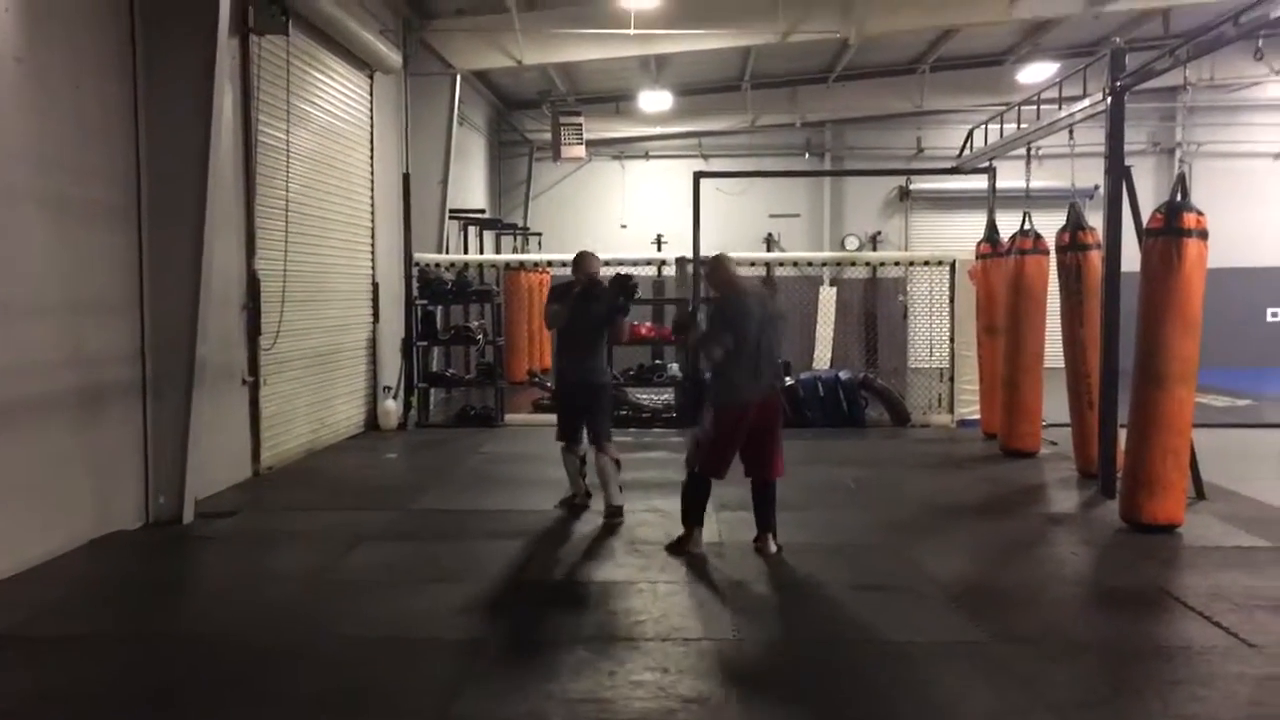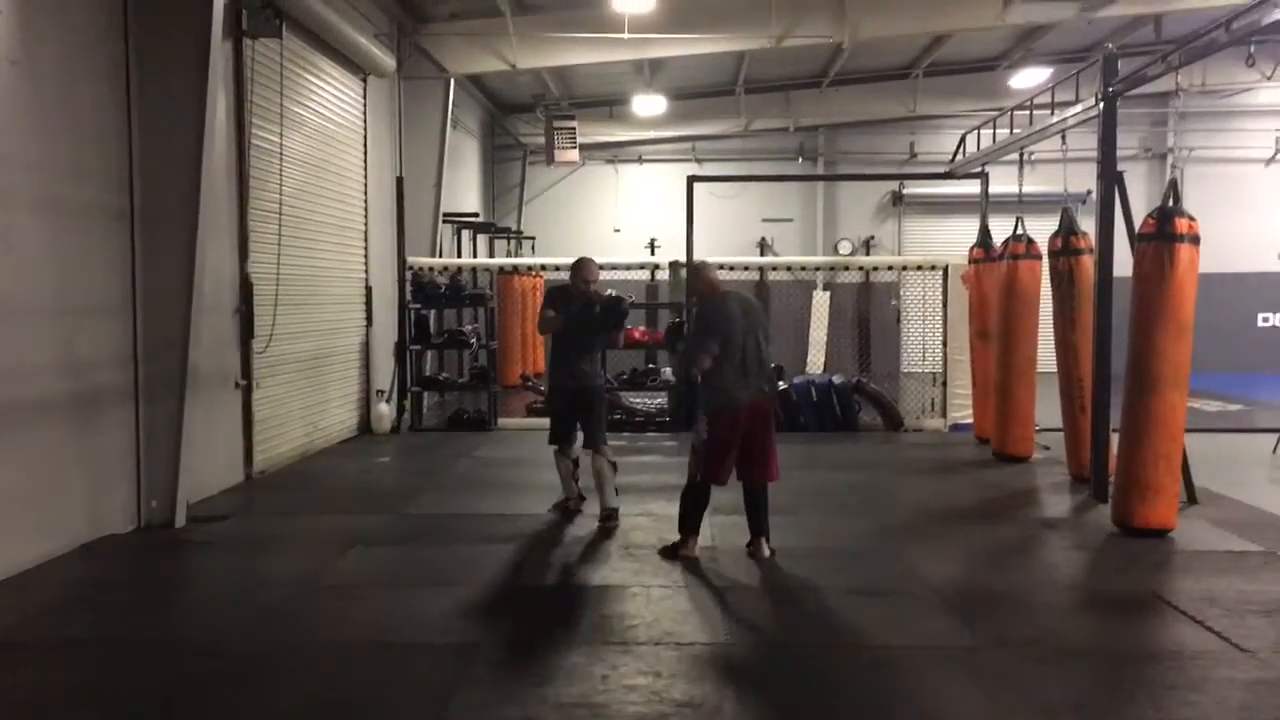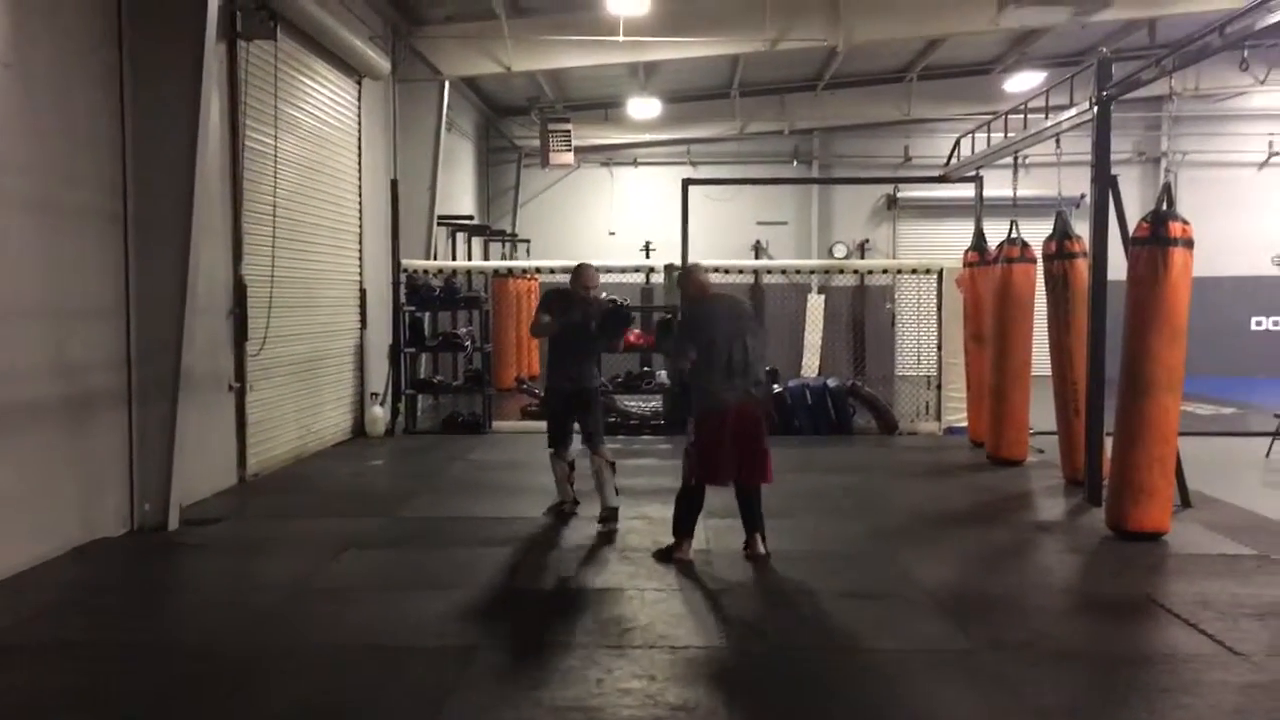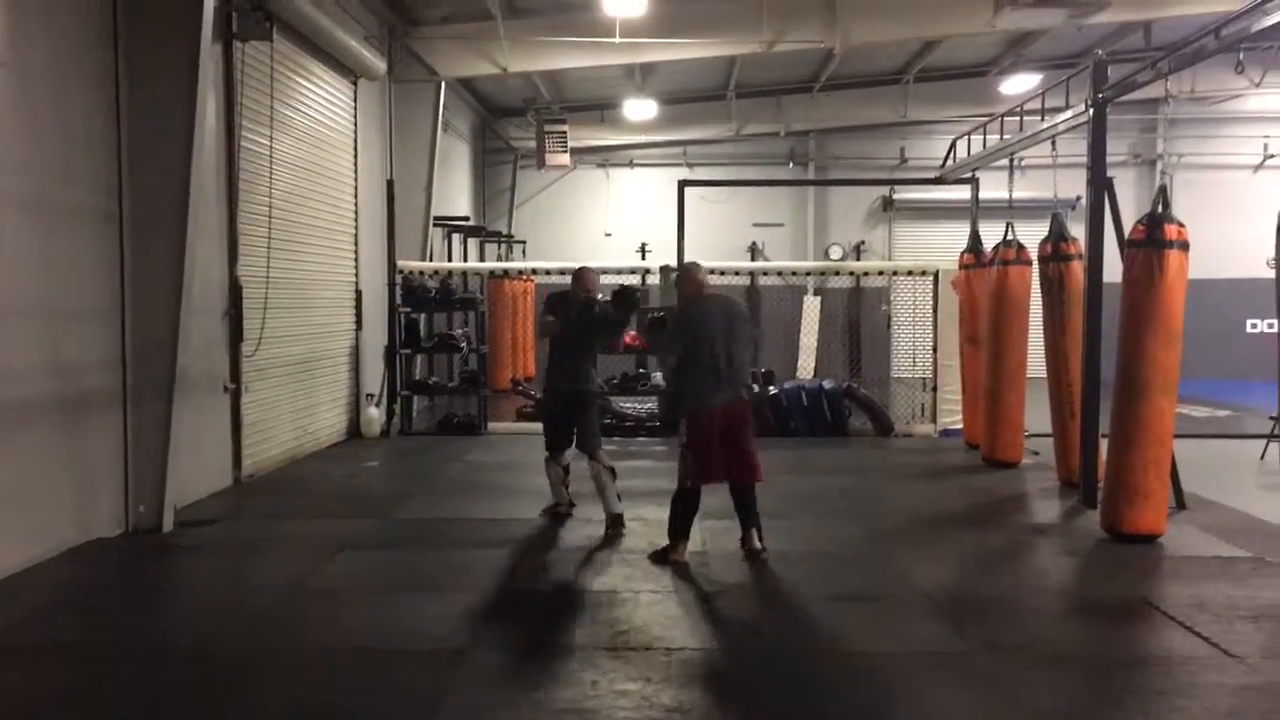
dt=0.1s
person 1, frame 1
left shoulder: (726, 304)
right shoulder: (767, 300)
left elbow: (714, 353)
left wrist: (693, 339)
left hip: (731, 397)
right hip: (767, 394)
left knee: (701, 466)
right knee: (763, 470)
left ankle: (693, 534)
right ankle: (767, 536)
person 1, frame 2
left shoulder: (710, 311)
right shoulder: (751, 305)
left elbow: (702, 362)
left wrist: (685, 350)
left hip: (723, 402)
right hip: (758, 398)
left knee: (700, 475)
right knee: (756, 475)
left ankle: (688, 540)
right ankle: (760, 541)
person 1, frame 3
left shoulder: (694, 313)
right shoulder: (742, 307)
left elbow: (684, 361)
right elbow: (757, 348)
left wrist: (670, 342)
left hip: (710, 403)
right hip: (748, 399)
left knee: (695, 477)
right knee: (749, 475)
left ankle: (682, 544)
right ankle: (756, 540)
person 1, frame 4
left shoulder: (686, 313)
right shoulder: (737, 308)
left elbow: (668, 360)
left wrist: (660, 340)
left hip: (700, 405)
right hip: (736, 401)
left knee: (690, 479)
right knee: (741, 474)
left ankle: (678, 545)
right ankle: (752, 536)
person 2, frame 1
left shoulder: (605, 295)
right shoulder: (561, 292)
left elbow: (618, 336)
right elbow: (550, 321)
left wrist: (620, 310)
right wrist: (578, 300)
left hip: (597, 379)
right hip: (567, 379)
left knee: (602, 443)
right knee: (570, 441)
left ankle: (614, 504)
right ankle: (580, 493)
person 2, frame 2
left shoulder: (601, 302)
right shoulder: (556, 295)
left elbow: (615, 342)
right elbow: (543, 327)
right wrist: (574, 314)
left hip: (591, 382)
right hip: (560, 383)
left knee: (598, 446)
right knee: (563, 444)
left ankle: (609, 507)
right ankle: (573, 497)
person 2, frame 3
left shoulder: (600, 306)
right shoulder: (554, 299)
right elbow: (536, 330)
right wrist: (570, 323)
left hip: (587, 385)
right hip: (557, 385)
left knee: (596, 445)
right knee: (559, 447)
left ankle: (610, 508)
right ankle: (567, 500)
person 2, frame 4
left shoulder: (602, 309)
right shoulder: (556, 301)
right elbow: (544, 330)
left wrist: (622, 321)
right wrist: (576, 317)
left hip: (585, 388)
right hip: (556, 387)
left knee: (593, 451)
right knee: (555, 451)
left ankle: (614, 513)
right ankle: (562, 502)
